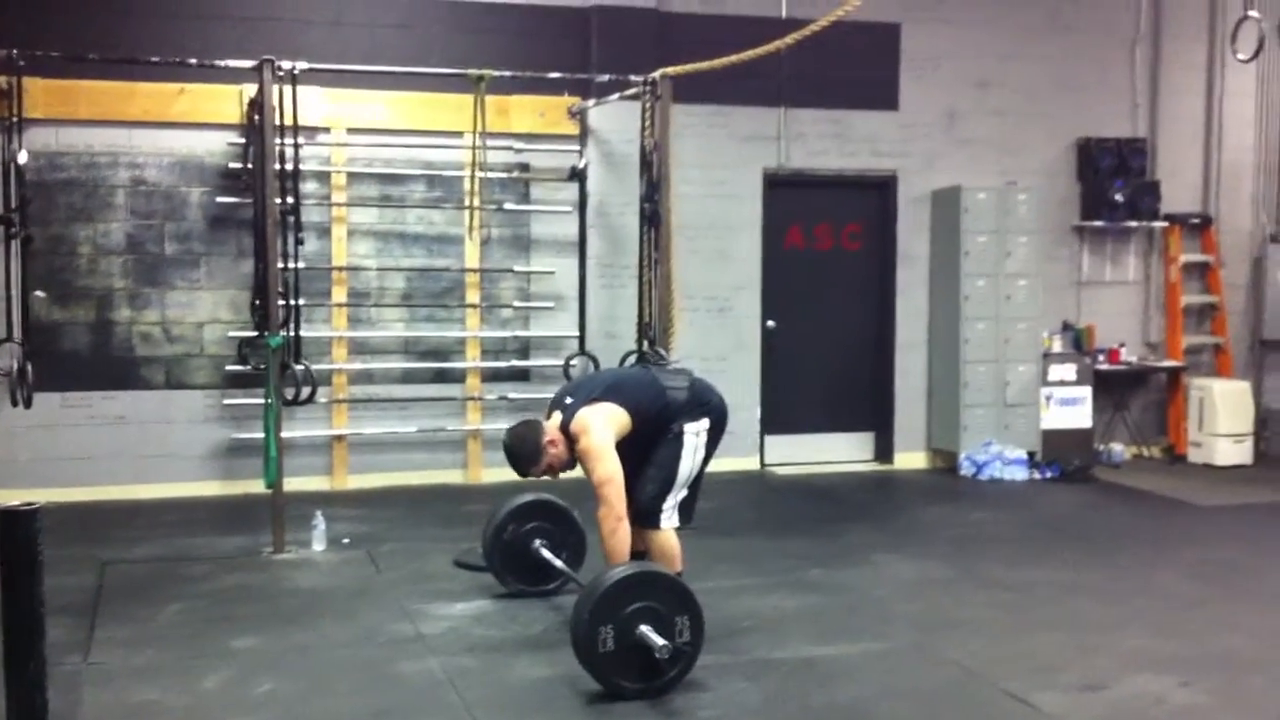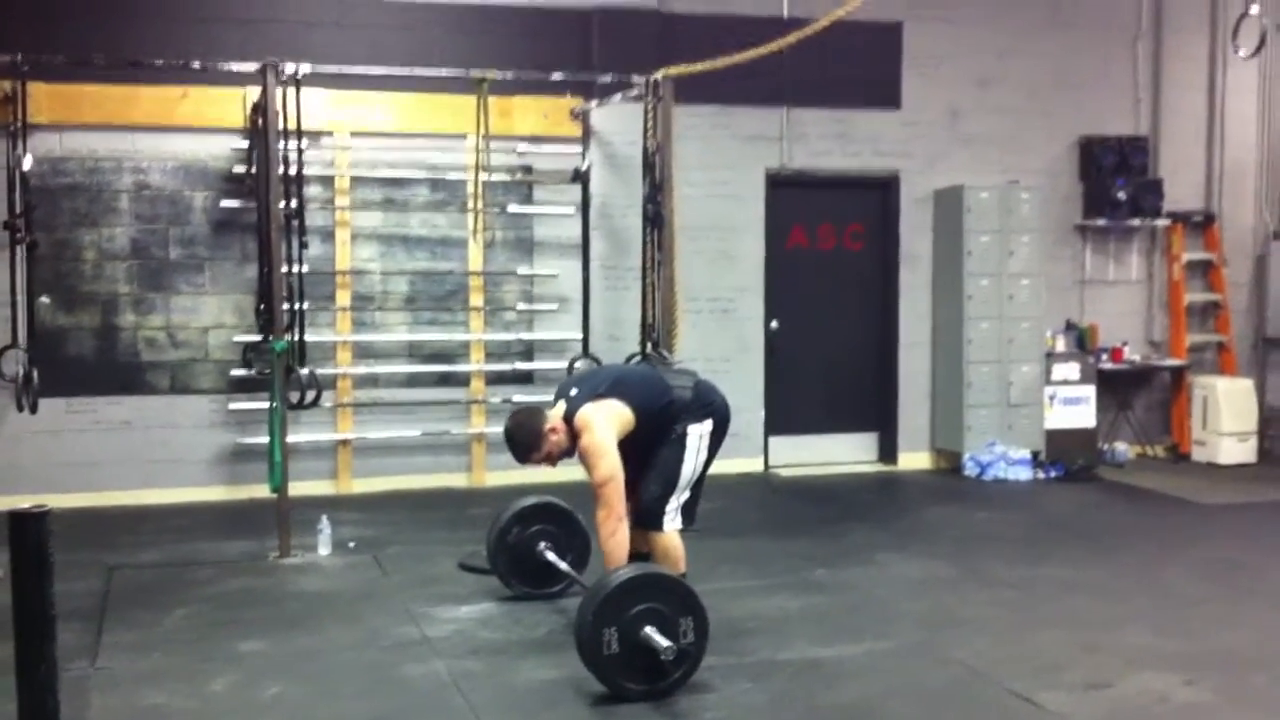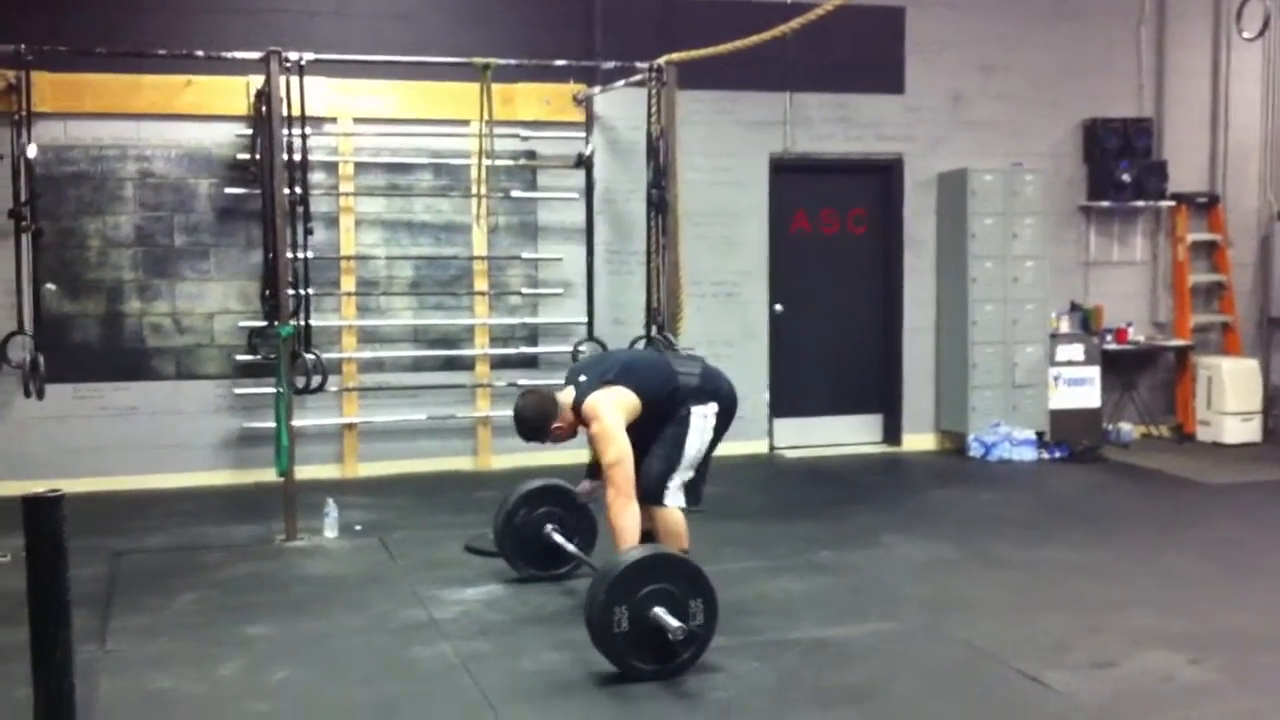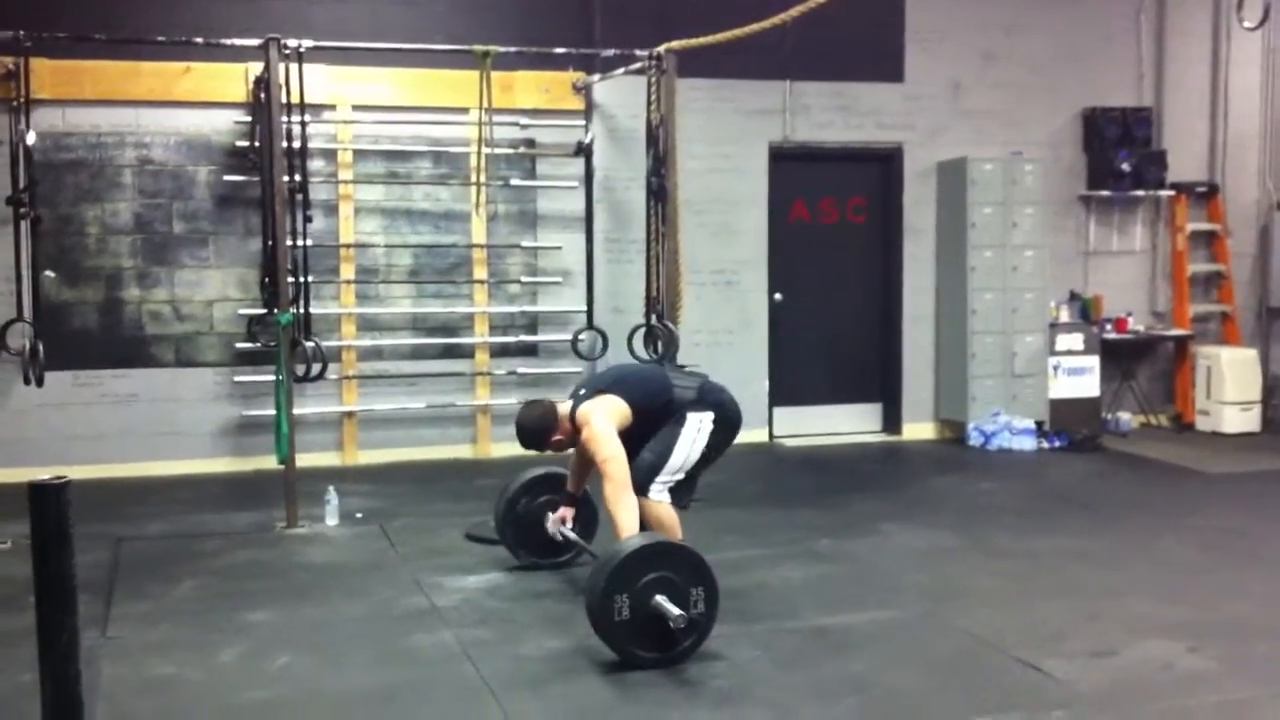
dt=0.4s
person 1, frame 1
left shoulder: (589, 433)
right shoulder: (557, 412)
left elbow: (614, 517)
left hip: (697, 412)
right hip: (662, 411)
left knee: (652, 509)
right knee: (628, 498)
person 1, frame 2
left shoulder: (592, 430)
right shoulder: (563, 402)
left elbow: (612, 517)
left hip: (700, 413)
left knee: (656, 511)
right knee: (629, 500)
person 1, frame 3
left shoulder: (601, 415)
right shoulder: (573, 386)
left elbow: (621, 498)
right wrist: (594, 474)
left hip: (707, 400)
left knee: (656, 488)
right knee: (629, 476)
person 1, frame 4
left shoulder: (593, 423)
right shoulder: (580, 403)
left elbow: (620, 494)
right elbow: (584, 452)
right wrist: (569, 502)
left hip: (711, 411)
left knee: (646, 481)
right knee: (622, 472)
